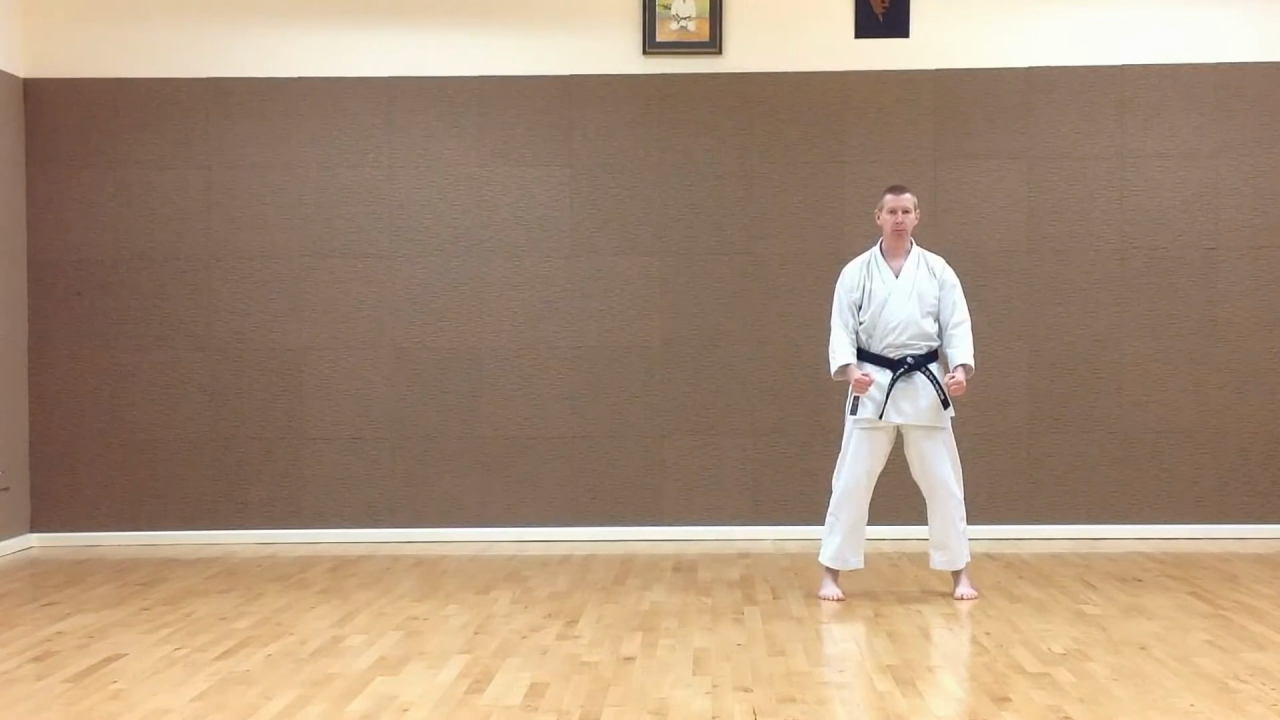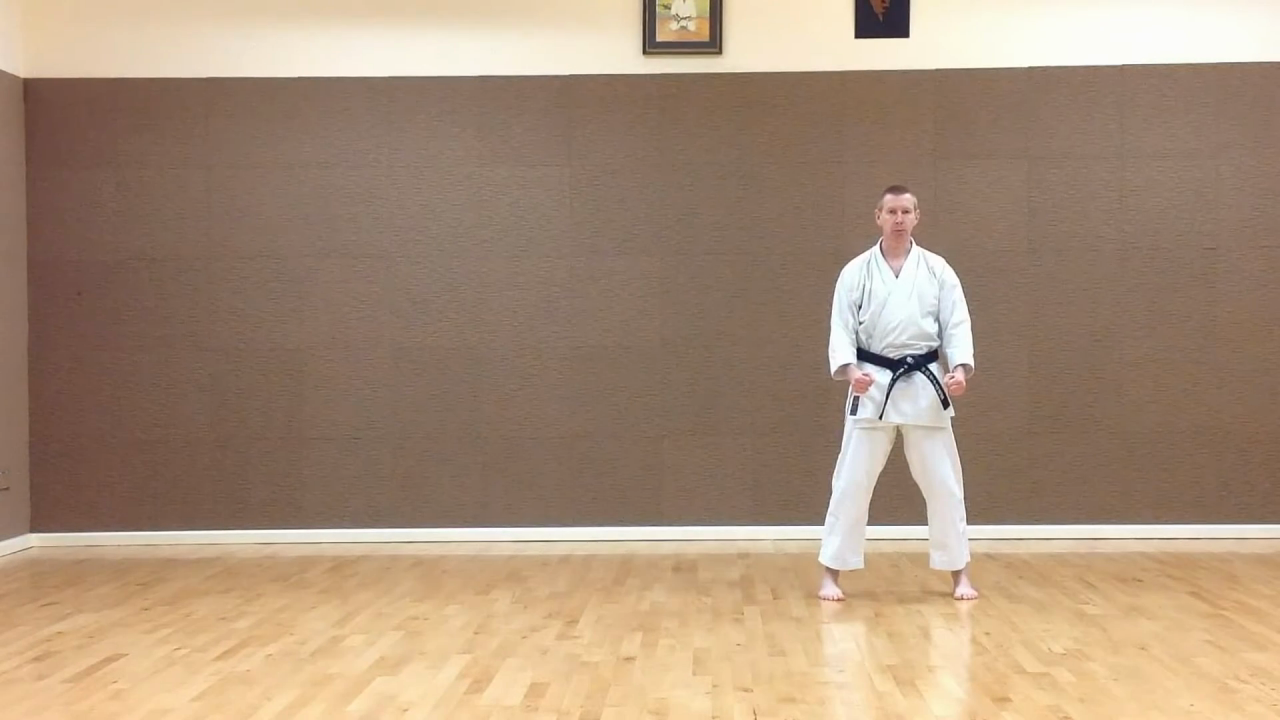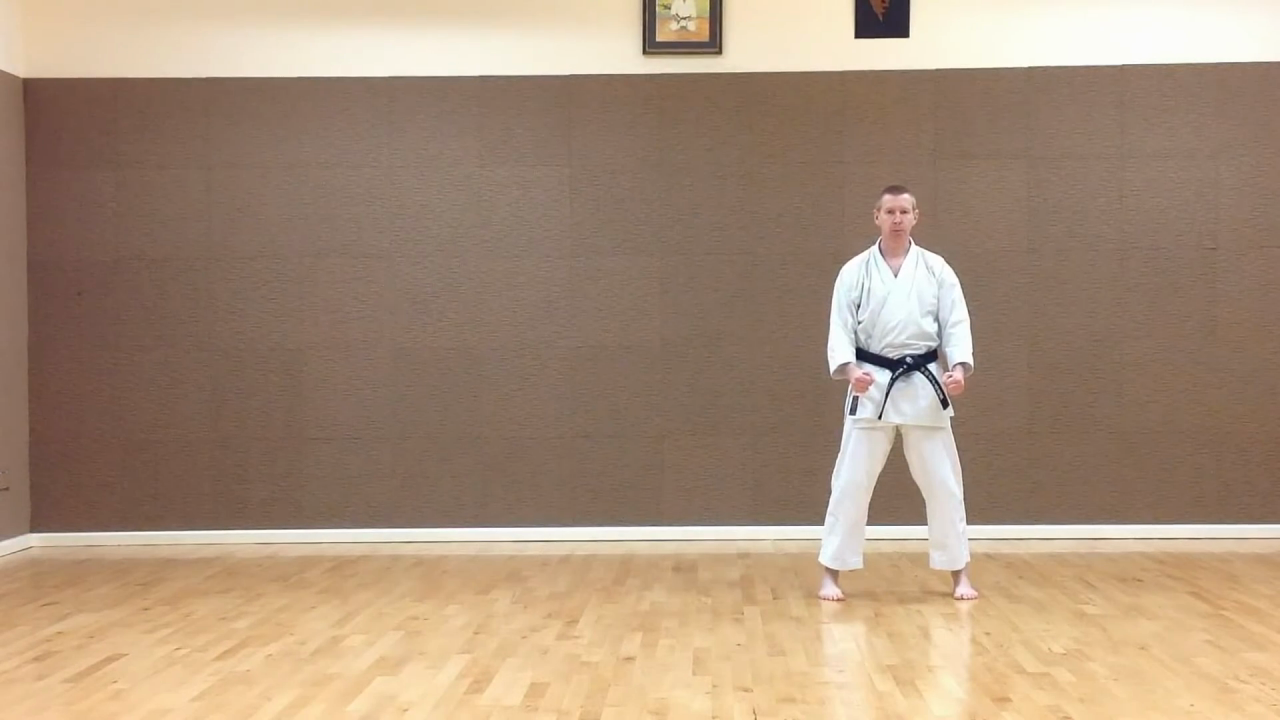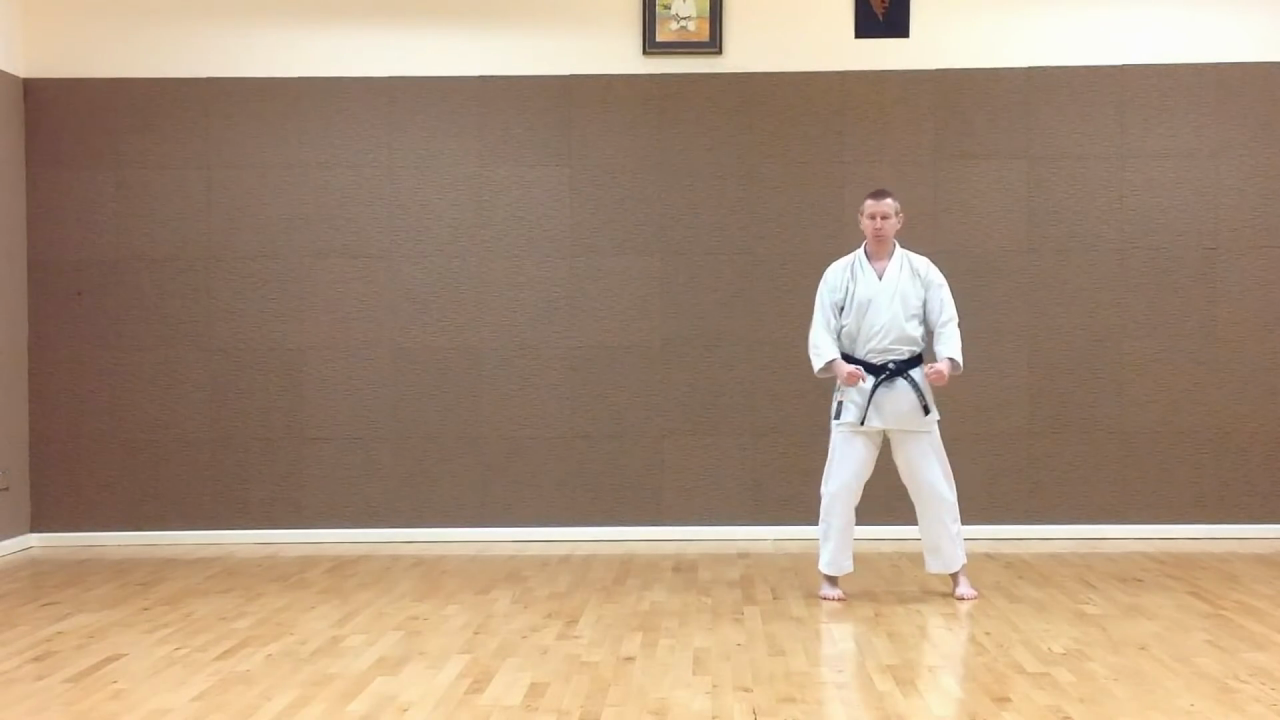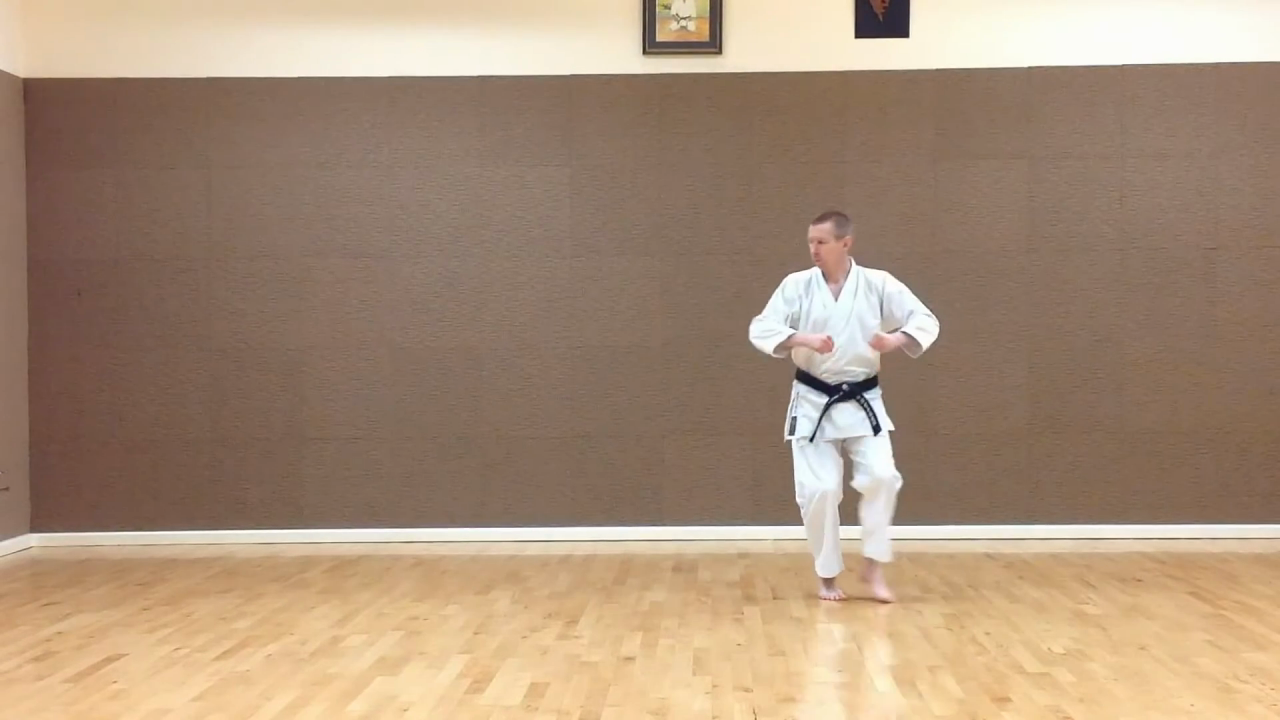
dt=0.5s
person 1, frame 1
left shoulder: (937, 269)
right shoulder: (856, 271)
left elbow: (957, 325)
right elbow: (841, 329)
left wrist: (961, 368)
right wrist: (850, 370)
left hip: (925, 386)
right hip: (873, 385)
left knee: (944, 483)
right knee: (851, 482)
left ankle: (959, 573)
right ankle: (831, 573)
person 1, frame 2
left shoulder: (937, 269)
right shoulder: (856, 270)
left elbow: (956, 324)
right elbow: (841, 329)
left wrist: (960, 368)
right wrist: (850, 370)
left hip: (924, 386)
right hip: (872, 385)
left knee: (944, 483)
right knee: (852, 482)
left ankle: (959, 573)
right ankle: (831, 573)
person 1, frame 3
left shoulder: (936, 268)
right shoulder: (855, 270)
left elbow: (956, 323)
right elbow: (840, 328)
left wrist: (959, 367)
right wrist: (850, 369)
left hip: (924, 384)
right hip: (872, 385)
left knee: (943, 482)
right knee: (851, 481)
left ankle: (959, 572)
right ankle: (831, 573)
person 1, frame 4
left shoulder: (921, 270)
right shoulder: (840, 272)
left elbow: (946, 323)
right elbow: (820, 331)
left wrist: (946, 363)
right wrist: (837, 367)
left hip: (909, 389)
right hip: (857, 390)
left knee: (933, 483)
right knee: (841, 485)
left ankle: (956, 573)
right ankle: (830, 575)
person 1, frame 5
left shoulder: (879, 284)
right shoulder: (797, 285)
left elbow: (926, 321)
right elbow: (760, 329)
left wrist: (897, 339)
right wrist: (801, 339)
left hip: (862, 403)
right hip: (812, 404)
left knee: (880, 477)
right knee: (818, 490)
left ankle: (874, 566)
right ankle: (828, 575)
